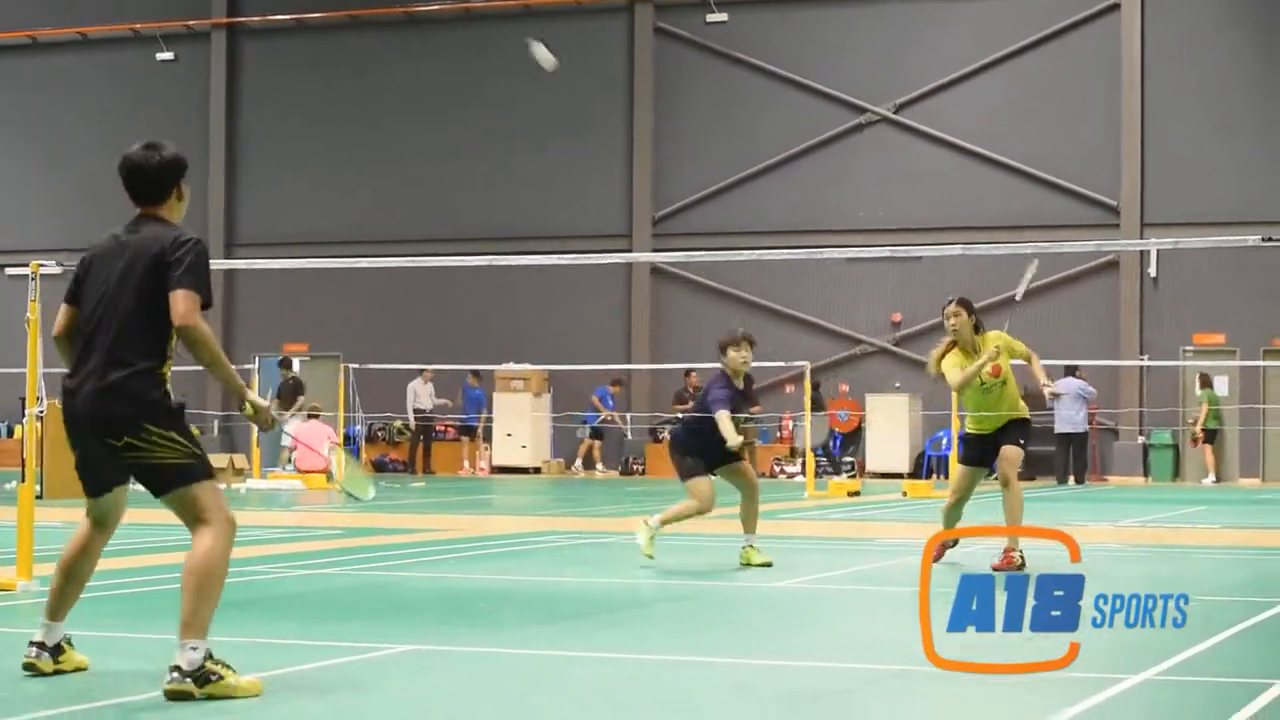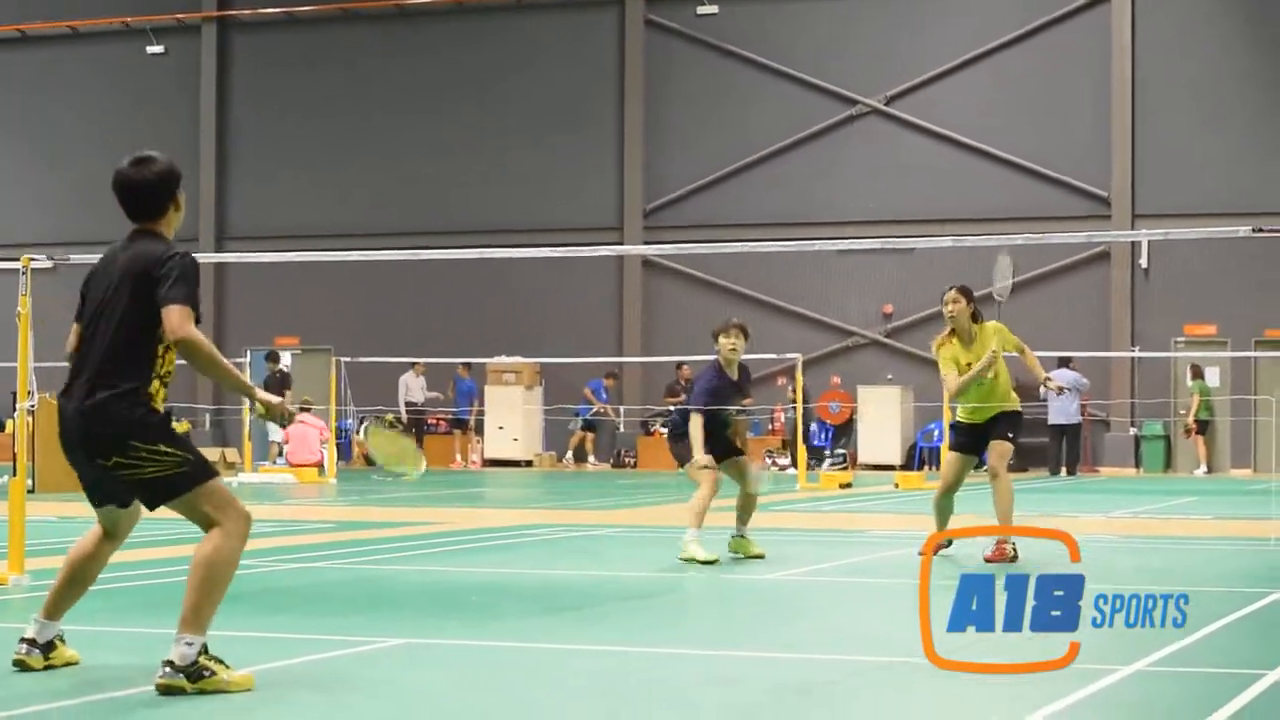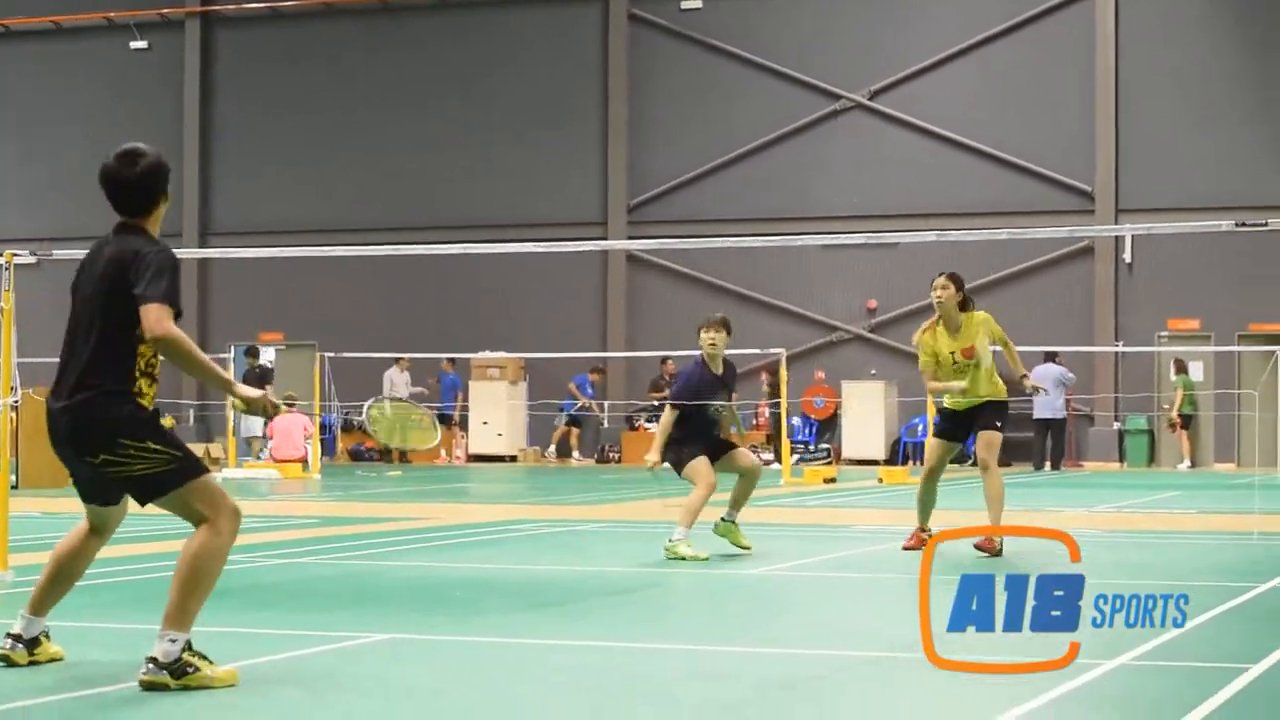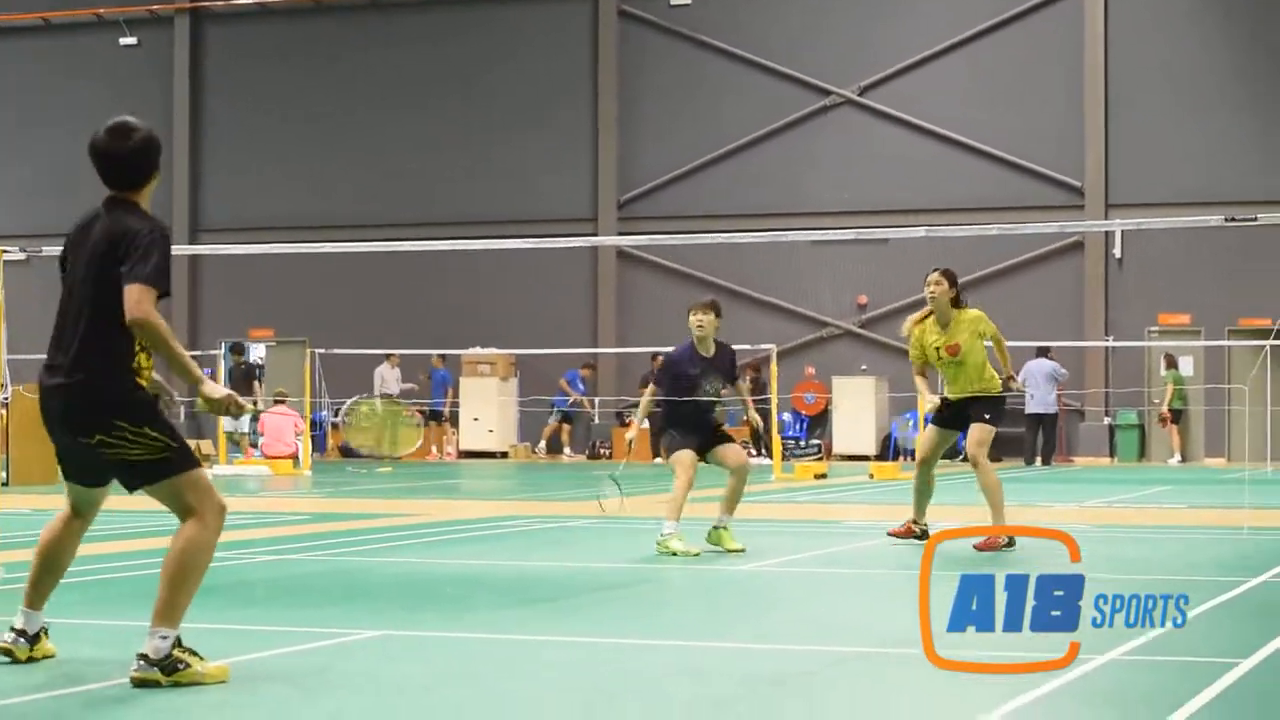
dt=0.1s
person 1, frame 1
left shoulder: (100, 250)
right shoulder: (182, 246)
left elbow: (61, 332)
right elbow: (186, 322)
right wrist: (242, 391)
left hip: (83, 406)
right hip: (136, 406)
left knee: (101, 521)
right knee: (214, 521)
left ankle: (47, 642)
right ankle: (192, 663)
person 1, frame 2
left shoulder: (105, 263)
right shoulder: (172, 261)
left elbow: (75, 347)
right elbow: (181, 335)
right wrist: (252, 391)
left hip: (77, 422)
right hip: (125, 423)
left knee: (114, 527)
right knee: (229, 520)
left ankle: (38, 638)
right ankle: (185, 658)
person 1, frame 3
left shoulder: (95, 256)
right shoulder: (152, 256)
right elbow: (159, 332)
right wrist: (233, 387)
left hip: (67, 418)
right hip: (113, 421)
left knee: (100, 523)
right knee: (219, 516)
right ankle: (168, 655)
person 1, frame 4
left shoulder: (82, 230)
right shoulder: (144, 232)
right elbow: (139, 316)
left wrist: (140, 363)
right wrist: (202, 382)
left hip: (60, 395)
right hip: (108, 400)
left knee: (81, 507)
right knee: (204, 509)
right ankle: (159, 651)
person 2, frame 1
left shoulder: (997, 339)
right shoulder: (950, 360)
left elbow: (1030, 356)
right elbow: (959, 385)
left wrist: (1044, 383)
right wrist: (983, 361)
left hip: (1013, 420)
right hip: (977, 431)
left knee: (1007, 474)
right knee: (957, 497)
left ankle: (1013, 551)
right ankle: (946, 538)
person 2, frame 2
left shoulder: (994, 330)
right shoulder: (946, 350)
left elbow: (1023, 350)
right elbow: (953, 392)
left wrist: (1044, 378)
right wrist: (980, 368)
left hip: (1005, 412)
right hip: (968, 421)
left knee: (996, 468)
right knee: (946, 486)
left ankle: (1005, 544)
right ankle: (940, 535)
person 2, frame 3
left shoulder: (981, 321)
right shoulder: (928, 337)
left elbow: (1005, 343)
right elbow: (930, 384)
left wrist: (1023, 375)
right wrist: (956, 386)
left hip: (991, 401)
right hip: (954, 408)
left knee: (986, 460)
right knee: (930, 471)
left ankle: (994, 535)
right ankle: (922, 531)
person 2, frame 4
left shoulder: (974, 318)
right shoulder: (919, 330)
left elbow: (998, 339)
right elbow: (918, 374)
left wrist: (1009, 375)
right wrist: (927, 397)
left hip: (987, 394)
right hip: (952, 399)
left knee: (976, 454)
right knee: (923, 458)
left ankle: (1002, 532)
right ankle: (917, 523)
person 3, frame 1
left shoulder: (747, 381)
right shoulder: (719, 388)
right elbow: (721, 415)
left wrist: (735, 440)
right wrist: (733, 438)
left hip: (714, 444)
right hip: (687, 444)
left knee: (751, 485)
right knee: (704, 502)
left ankle: (749, 547)
right ankle: (652, 525)
person 3, frame 2
left shoulder: (743, 372)
right shoulder: (709, 379)
right elbow: (696, 417)
left wrist: (736, 435)
right wrist: (698, 453)
left hip: (717, 436)
right hip: (687, 438)
left knee: (751, 481)
right knee: (710, 482)
left ankle: (739, 538)
right ankle: (690, 544)
person 3, frame 3
left shoulder: (729, 369)
right shoulder: (691, 375)
right elbow: (670, 412)
left wrist: (740, 427)
right wrist: (655, 450)
left hip: (709, 437)
right hip: (681, 440)
left knee: (752, 467)
right knee: (707, 483)
left ankle: (727, 523)
right ankle: (677, 542)
person 3, frame 4
left shoulder: (726, 353)
right shoulder: (678, 357)
left elbow: (736, 382)
right elbow: (653, 390)
left wrist: (750, 409)
right wrist: (636, 425)
left hip: (708, 425)
right hip: (677, 426)
left knee: (741, 464)
right knee: (686, 474)
left ankle: (720, 529)
right ankle: (668, 536)
